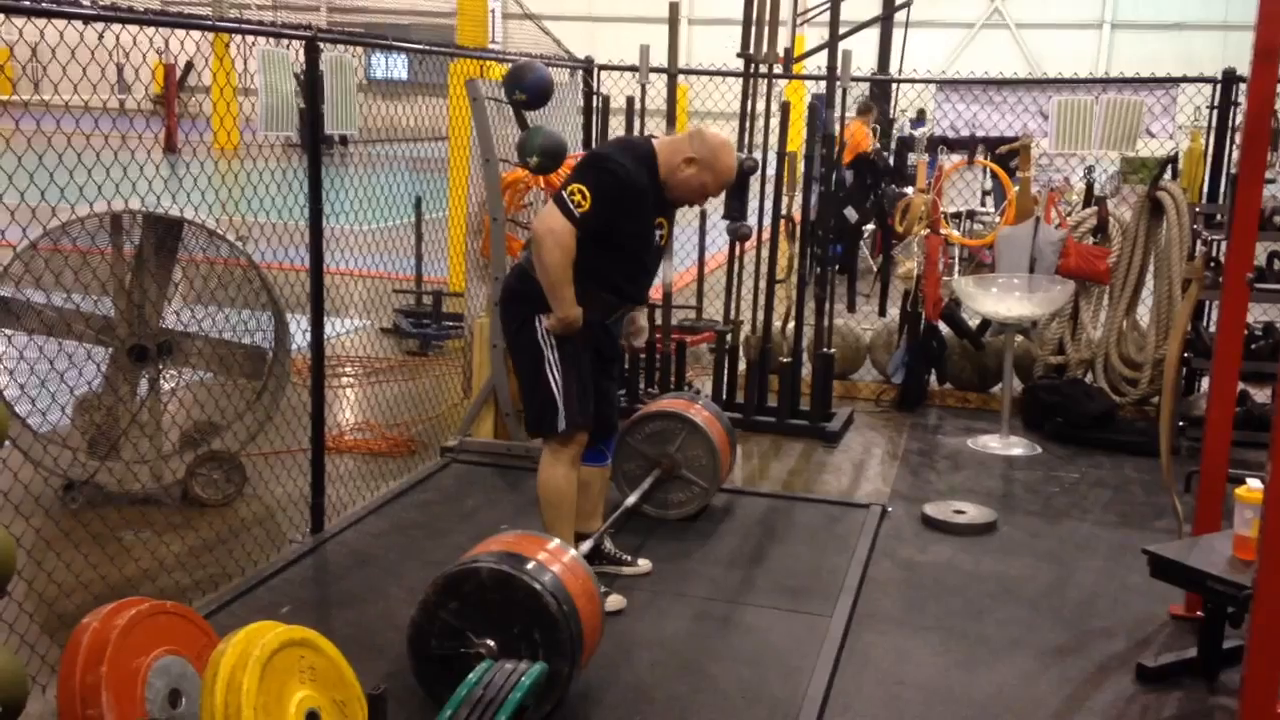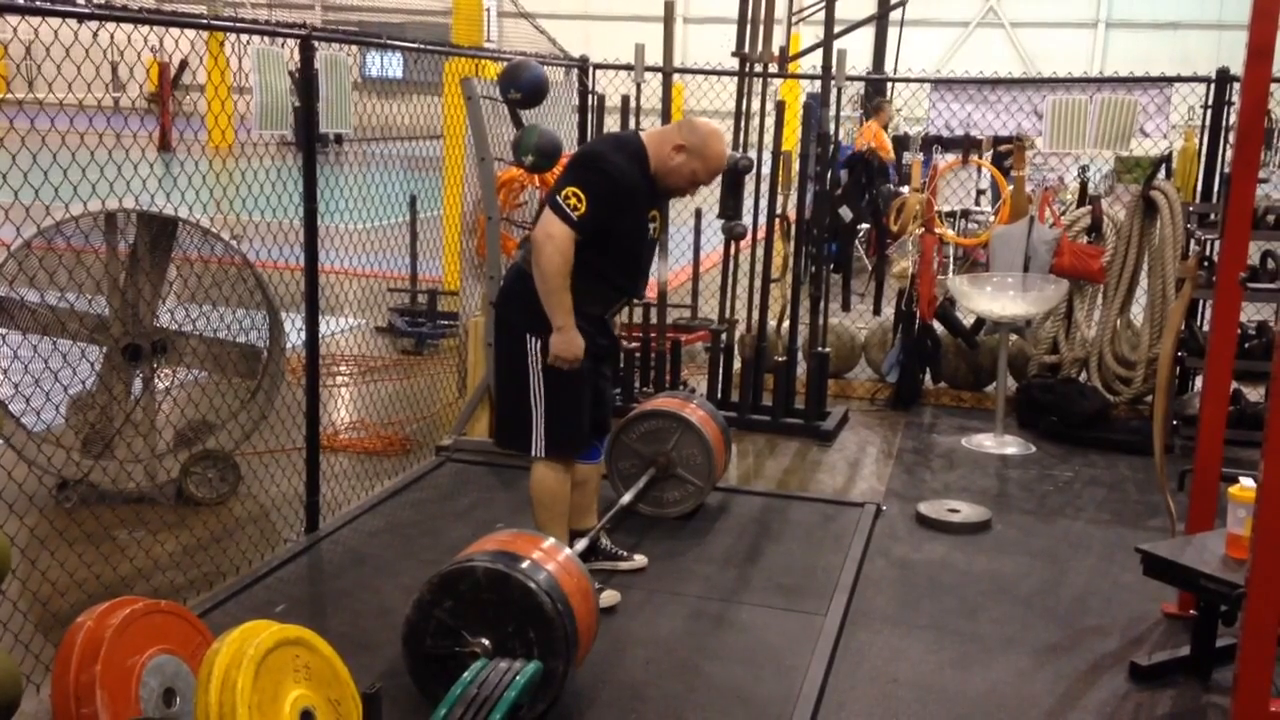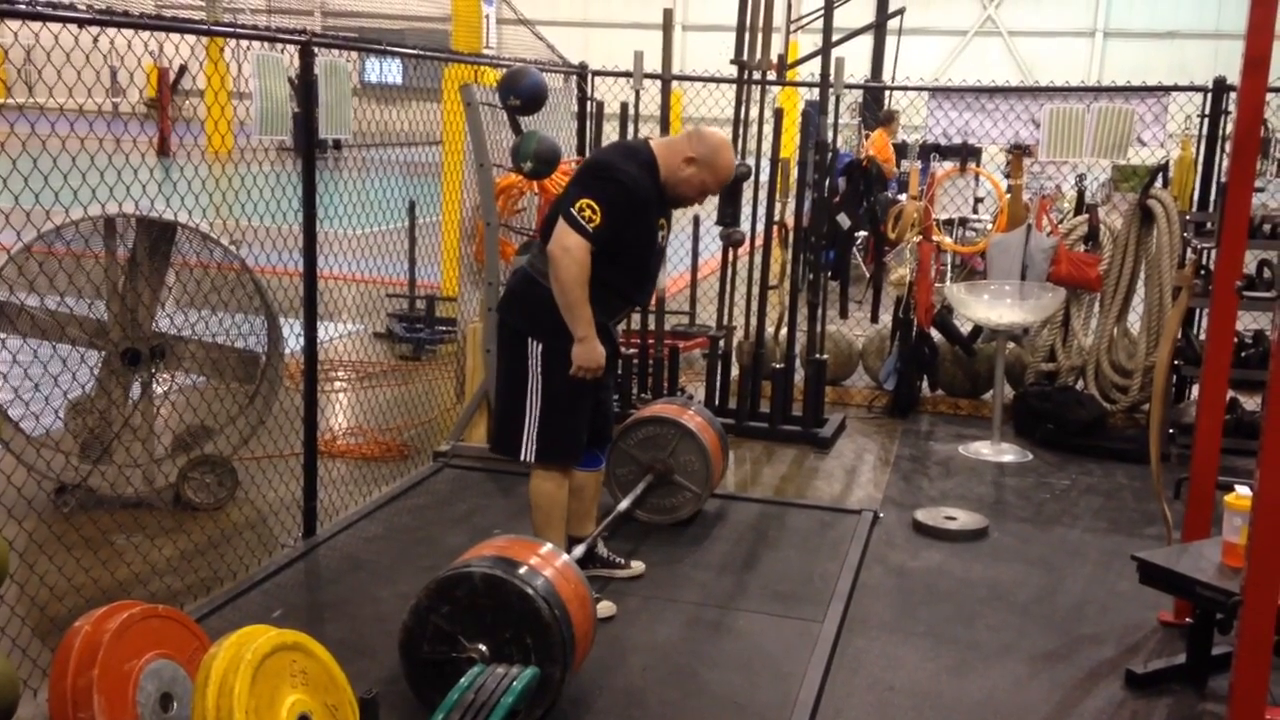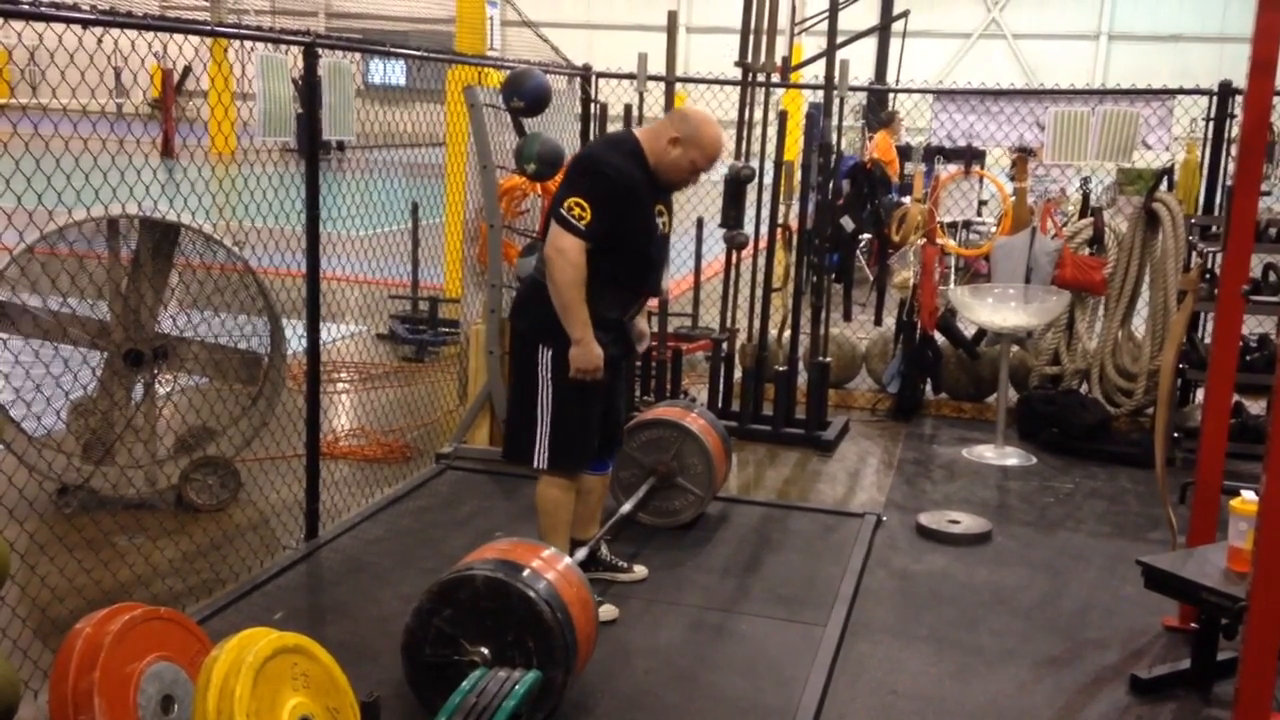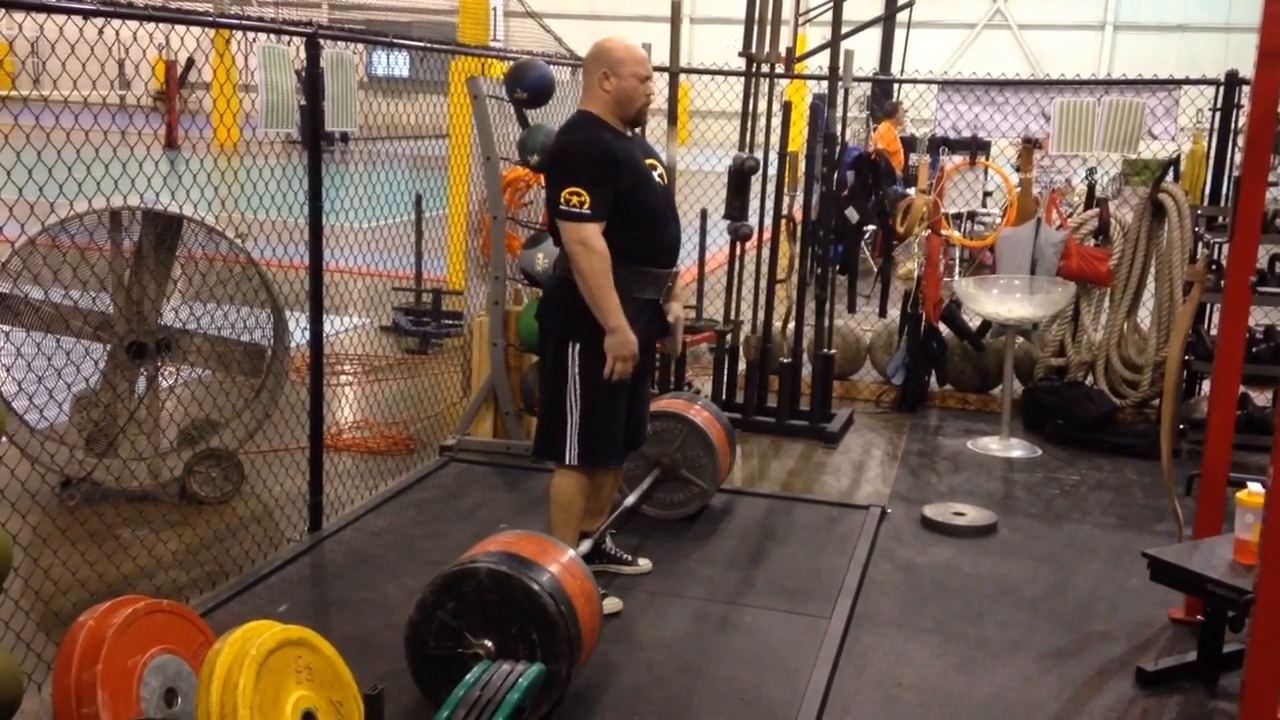
dt=1s
person 1, frame 1
left shoulder: (659, 185)
right shoulder: (618, 170)
right elbow: (549, 229)
left wrist: (632, 310)
right wrist: (564, 310)
left hip: (595, 315)
right hip: (548, 311)
left knee: (599, 433)
right knee: (569, 434)
left ankle: (590, 544)
person 1, frame 2
left shoulder: (647, 176)
right shoulder: (609, 167)
right elbow: (551, 237)
left wrist: (588, 322)
right wrist: (562, 328)
left hip: (588, 317)
right hip: (545, 320)
left knee: (589, 434)
right knee: (556, 444)
left ankle: (585, 542)
person 1, frame 3
left shoulder: (652, 183)
right shoulder: (620, 176)
right elbow: (566, 249)
left wrist: (596, 333)
right wrist: (583, 337)
left hip: (588, 326)
right hip: (549, 324)
left knee: (591, 443)
right knee: (554, 451)
left ankle: (583, 548)
person 1, frame 4
left shoulder: (652, 175)
right shoulder: (606, 168)
right elbow: (563, 250)
left wrist: (636, 316)
right wrist: (579, 339)
left hip: (605, 328)
right hip: (561, 331)
left knee: (600, 448)
right knee: (563, 457)
left ankle: (587, 552)
person 1, frame 5
left shoulder: (630, 141)
right shoulder: (583, 146)
right elbow: (583, 242)
left wrist: (671, 297)
right wrist: (614, 327)
left hip: (633, 313)
right hip: (592, 320)
left knee: (615, 443)
right knee: (580, 450)
left ankle: (594, 543)
